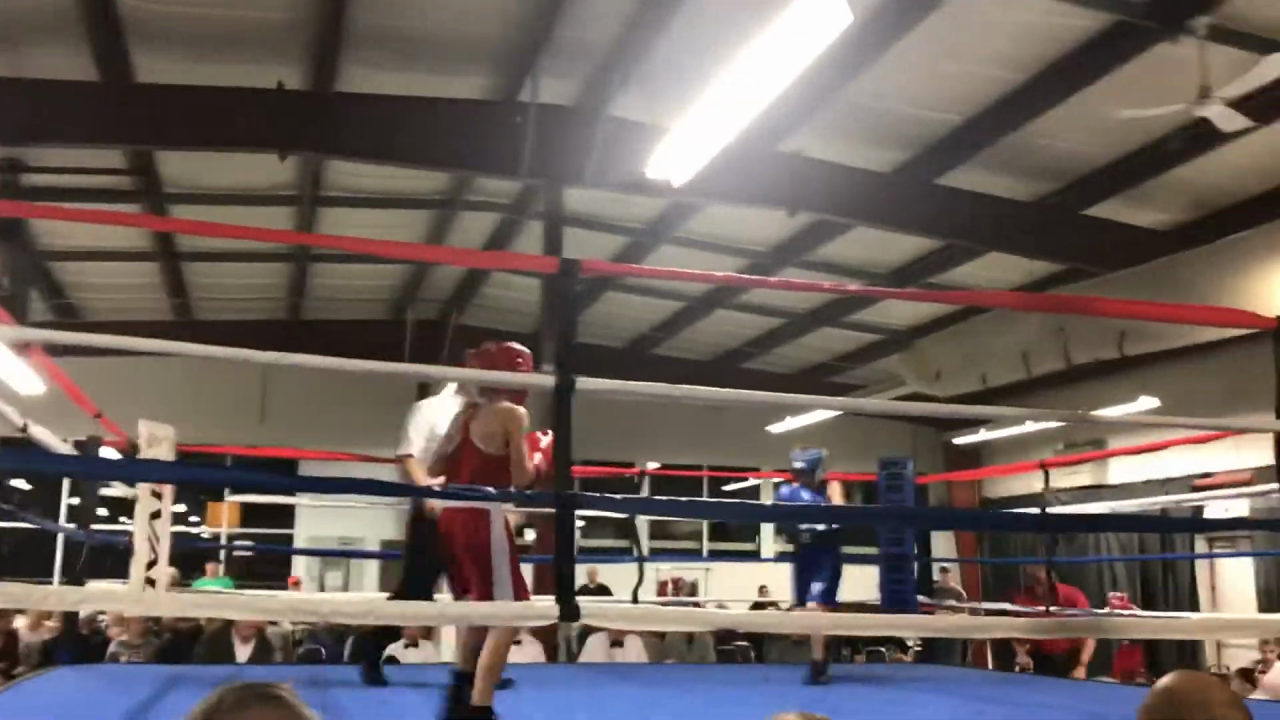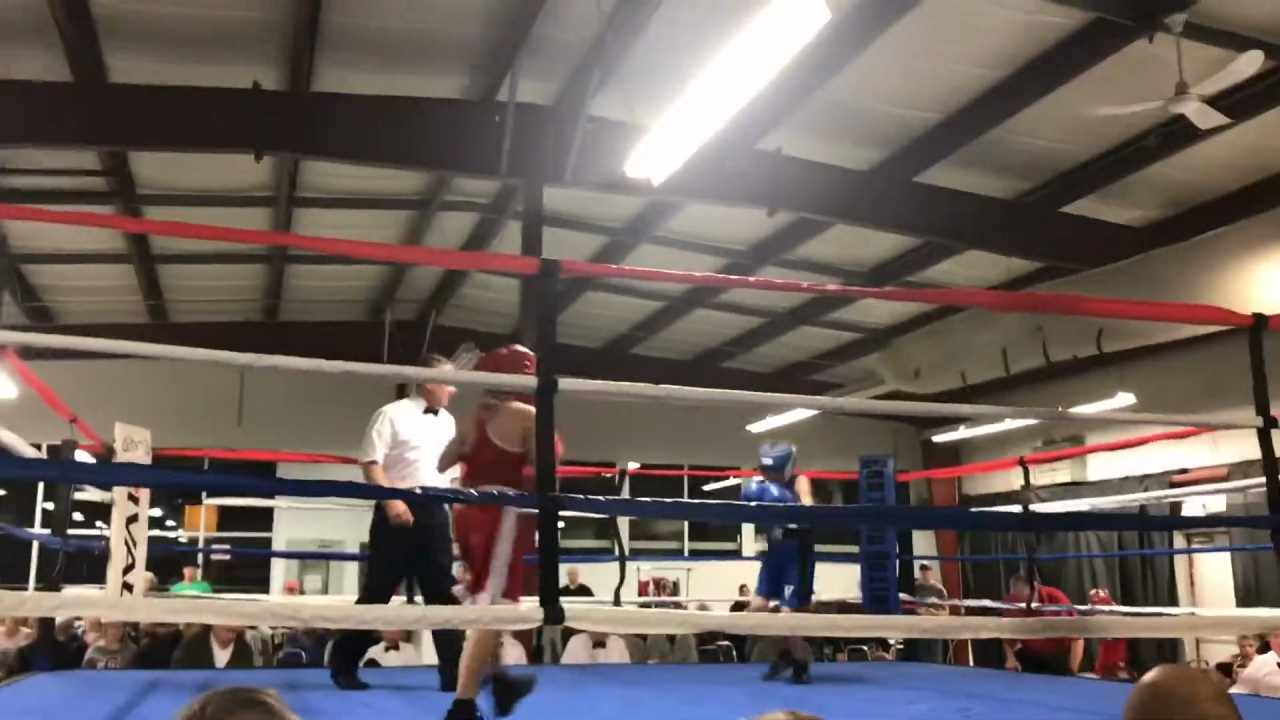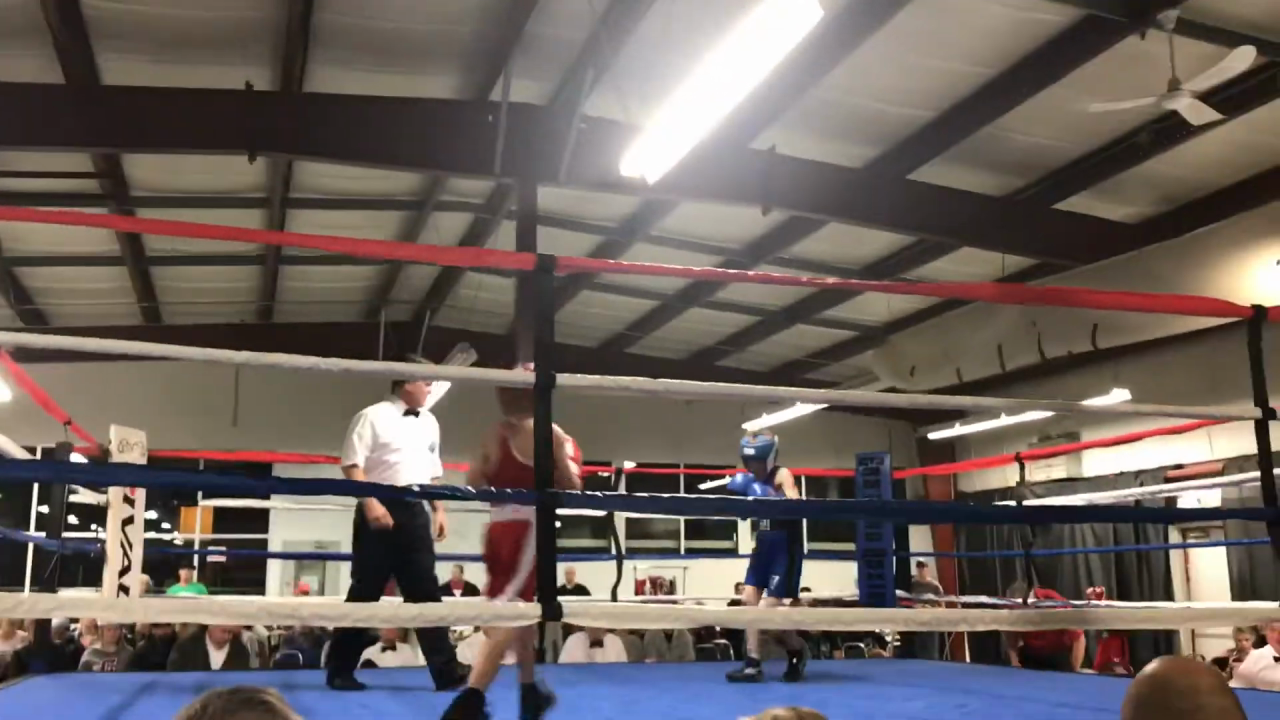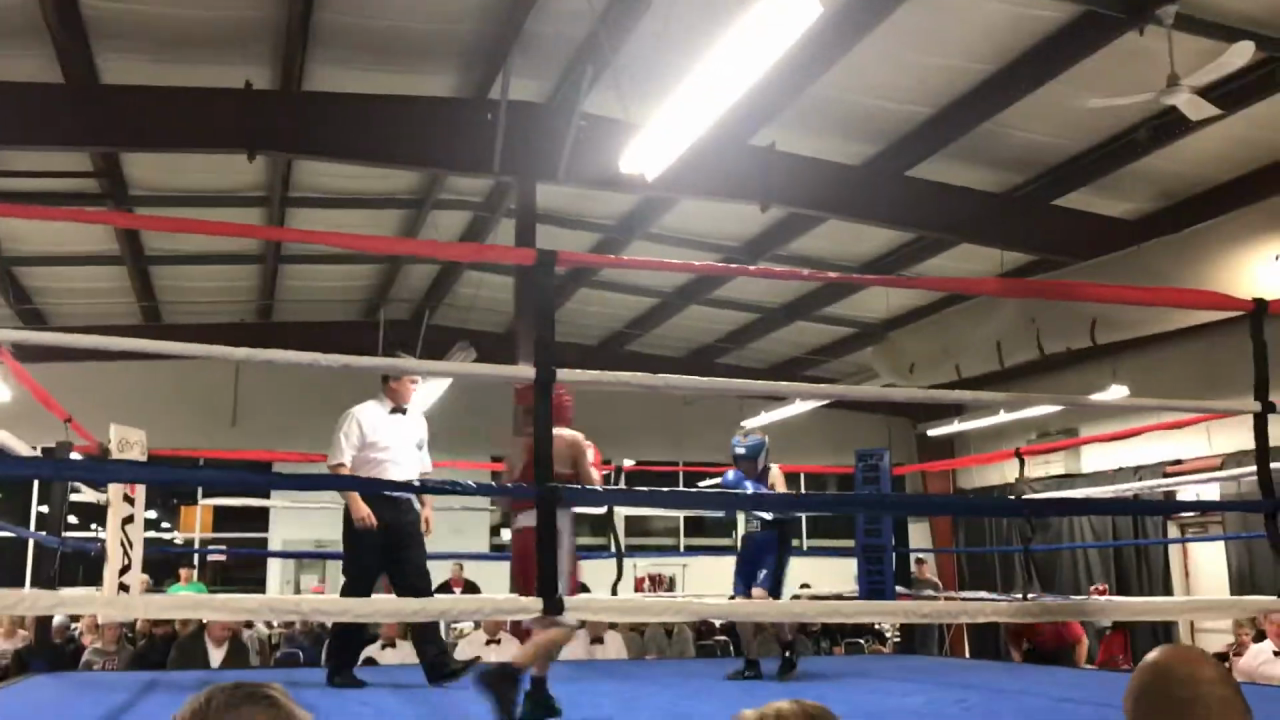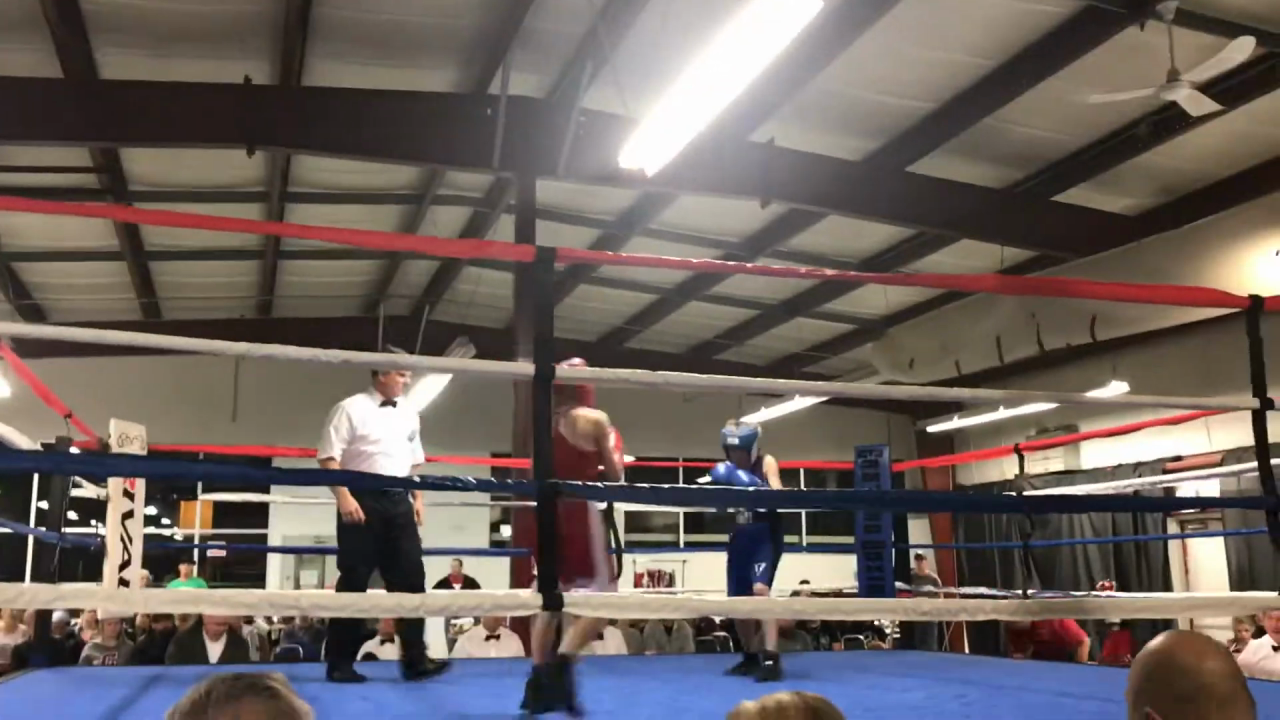
dt=0.1s
person 1, frame 1
left shoulder: (465, 414)
right shoulder: (512, 415)
left elbow: (433, 467)
right elbow: (521, 478)
right wrist: (542, 456)
left hip: (453, 515)
right hip: (483, 516)
left ankle: (461, 689)
person 1, frame 2
left shoulder: (477, 415)
right shoulder: (526, 414)
left elbow: (443, 464)
right wrist: (552, 449)
left hip: (468, 512)
right hip: (499, 513)
left knee: (490, 605)
right knee: (494, 609)
left ankle: (501, 682)
person 1, frame 3
left shoulder: (494, 435)
right shoulder: (549, 432)
left elbow: (472, 482)
right elbow: (571, 484)
right wrist: (571, 460)
left hip: (497, 526)
right hip: (524, 526)
right knee: (509, 621)
left ankle: (530, 690)
person 1, frame 4
left shoulder: (520, 446)
right shoulder: (572, 441)
right elbow: (592, 490)
right wrist: (591, 466)
left hip: (523, 533)
right hip: (552, 530)
left knee: (543, 620)
right knee: (559, 624)
right ankle: (506, 673)
person 1, frame 5
right shoulder: (597, 420)
right elbow: (615, 475)
right wrist: (613, 454)
right hip: (580, 511)
left ankle: (538, 679)
right ankle: (560, 663)
person 2, frame 1
right shoulder: (430, 410)
right elbow: (407, 456)
right wrist: (427, 495)
right hip: (431, 510)
right knee: (417, 585)
right ankle: (369, 654)
person 2, frame 2
left shoulder: (447, 421)
right shoulder: (393, 415)
right elbow: (370, 462)
right wrist: (390, 500)
left hip: (432, 510)
right hip: (399, 511)
left knee: (440, 590)
right knee: (379, 588)
left ankle: (454, 671)
right ankle: (344, 664)
person 2, frame 3
left shoulder: (429, 423)
right shoulder: (374, 417)
right elbow: (351, 465)
left wrist: (438, 510)
right wrist: (370, 503)
left hip: (414, 513)
right hip: (378, 513)
left knee: (425, 589)
right knee: (366, 591)
left ankle: (446, 669)
right ankle: (340, 670)
person 2, frame 4
left shoulder: (417, 420)
right shoulder: (360, 416)
right elbow: (338, 464)
left wrist: (425, 506)
right wrist: (356, 504)
left hip: (403, 510)
right hip: (370, 511)
left knee: (417, 584)
right knee: (358, 587)
left ankle: (438, 664)
right ankle: (340, 667)
person 2, frame 5
left shoulder: (408, 412)
right shoulder: (351, 409)
right elbow: (329, 457)
left wrist: (417, 497)
right wrist: (344, 498)
left hip: (397, 502)
right hip: (364, 502)
left knee: (410, 576)
right knee: (354, 580)
left ankle: (415, 658)
right ankle: (340, 663)
person 3, frame 1
left shoulder: (831, 487)
right shoulder: (795, 491)
right elbow: (789, 531)
left wrist: (818, 506)
left hip: (825, 555)
right hip: (803, 556)
left knee: (814, 608)
right knee: (802, 610)
left ankle: (819, 663)
right ankle: (821, 653)
person 3, frame 2
left shoulder: (799, 482)
right shoulder: (764, 486)
left wrist: (786, 502)
right wrist: (753, 505)
left hip: (797, 553)
right hip: (775, 552)
left knee: (788, 612)
right knee: (757, 607)
left ankle: (801, 664)
right ankle: (787, 652)
person 3, frame 3
left shoulder: (782, 475)
right shoulder: (749, 479)
left wrist: (770, 499)
right wrist: (739, 497)
left hip: (785, 543)
right hip: (763, 544)
left knee: (770, 604)
right knee: (748, 599)
left ankle: (796, 654)
right ankle: (752, 663)
person 3, frame 4
left shoulder: (773, 474)
right shoulder: (739, 478)
left hip: (774, 543)
right hip: (750, 543)
left knee: (760, 597)
left ankle: (787, 643)
right ankle: (751, 664)
person 3, frame 5
left shoulder: (767, 463)
right shoulder: (729, 470)
left wrist: (758, 488)
left hip: (766, 534)
right hip: (740, 536)
left knee: (760, 590)
right knee: (739, 599)
left ankle: (771, 658)
right ankle: (752, 656)
